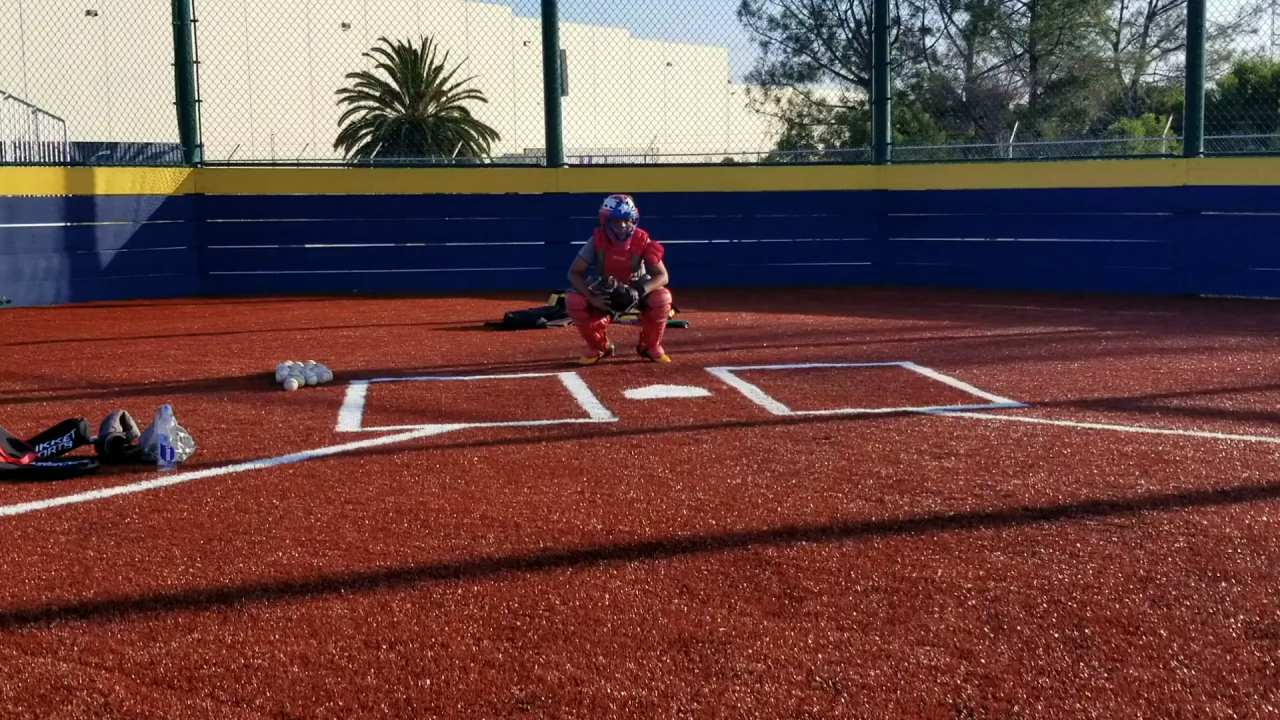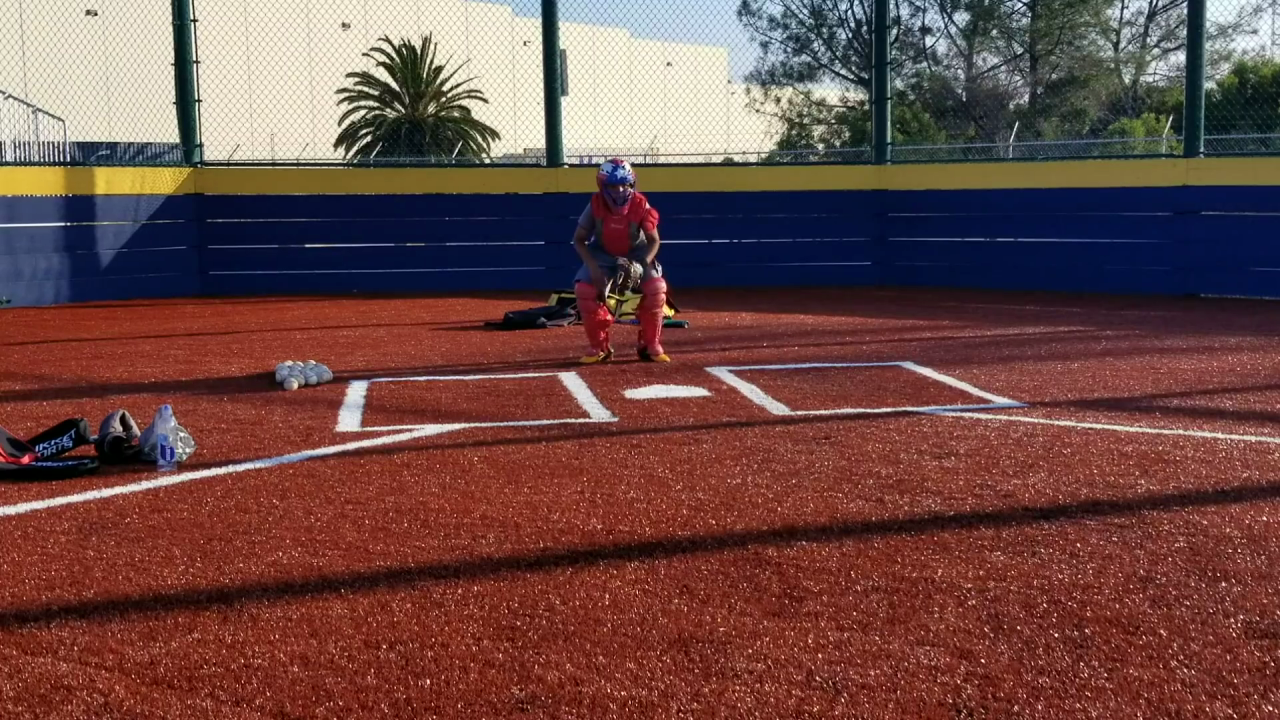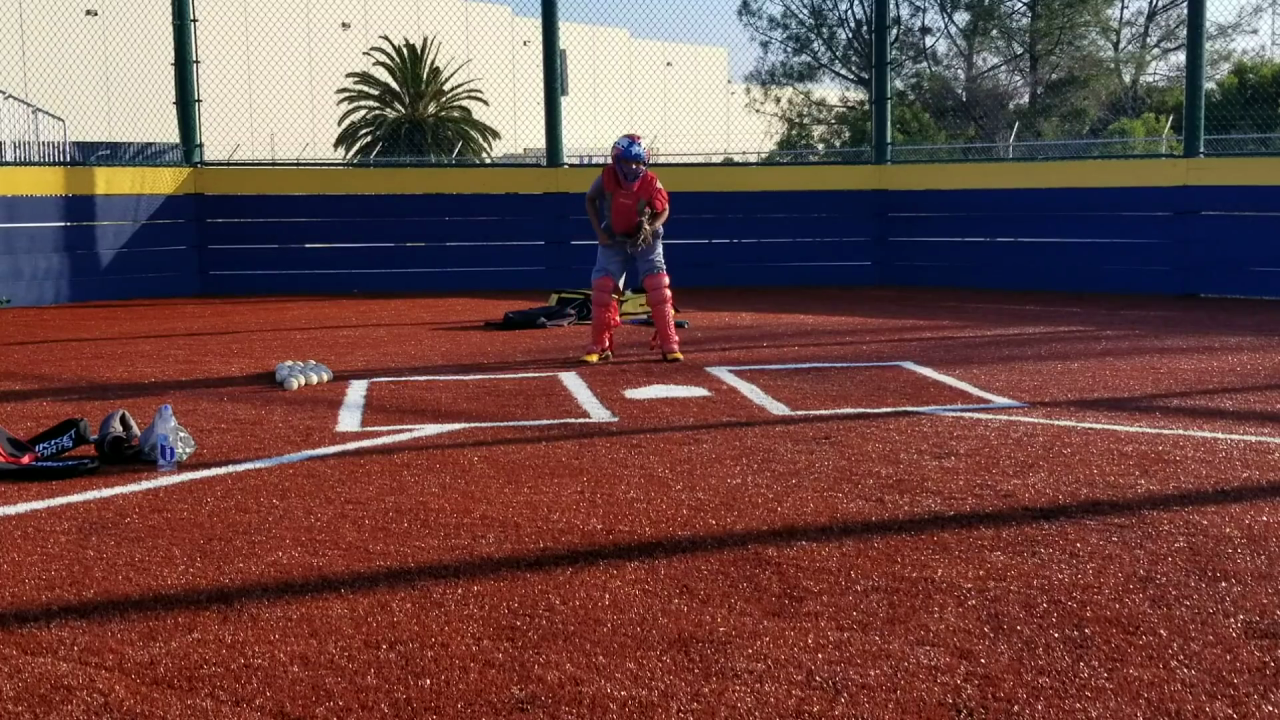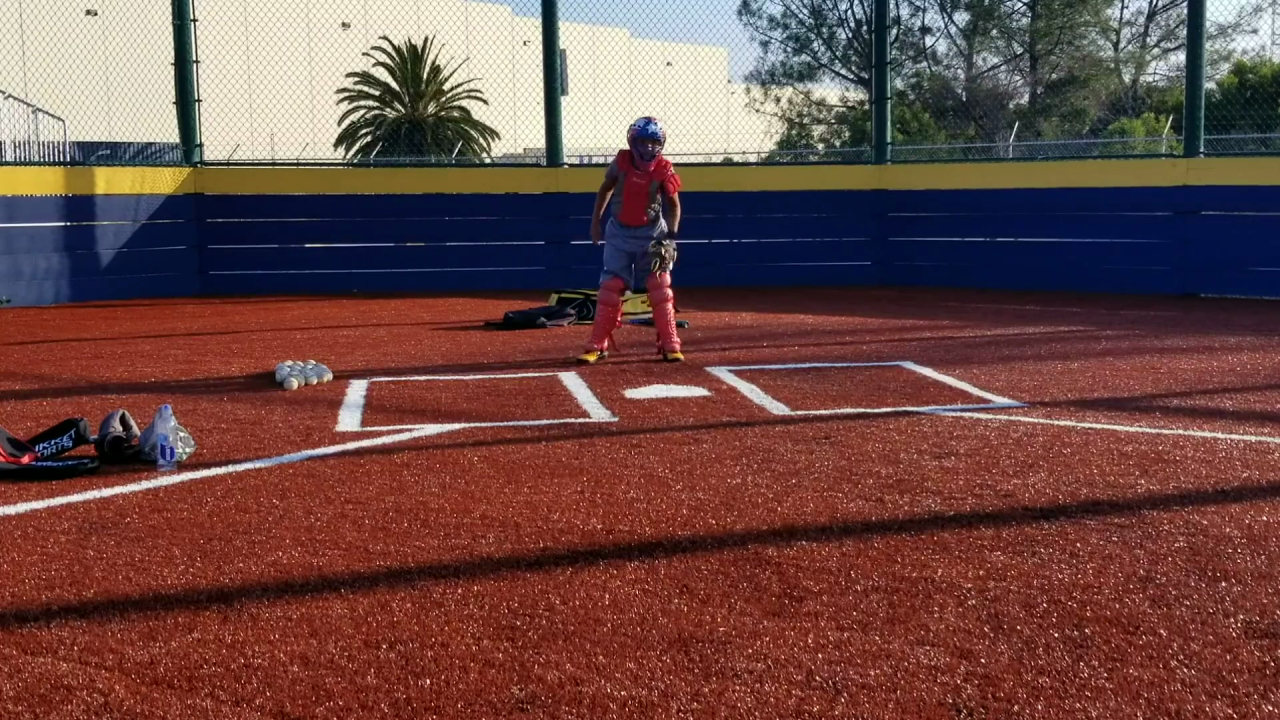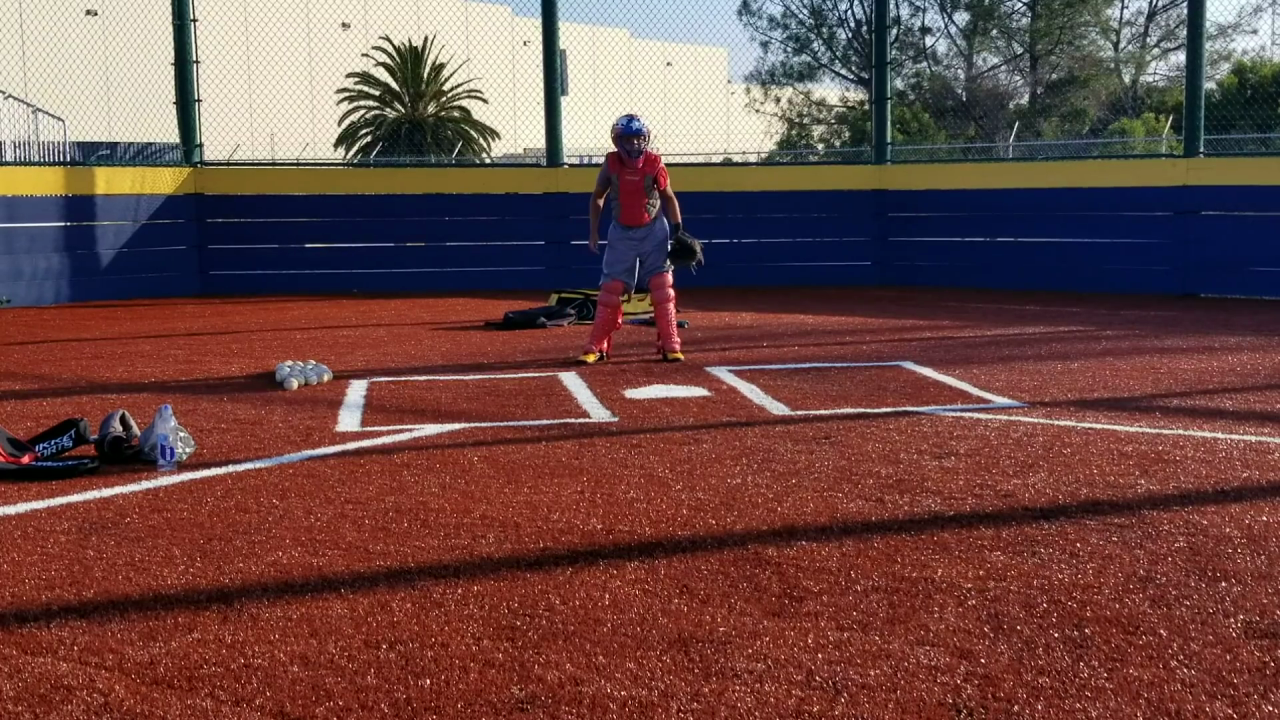
dt=0.5s
person 1, frame 1
left shoulder: (642, 241)
right shoulder: (597, 240)
left elbow: (662, 276)
right elbow: (574, 273)
left wrist: (640, 291)
right wrist: (591, 296)
left hip: (636, 286)
right hip: (603, 288)
left knee: (662, 299)
right knee: (574, 300)
left ankle: (651, 347)
right ankle: (599, 347)
person 1, frame 2
left shoulder: (641, 206)
right shoulder: (595, 206)
left elbow: (654, 240)
right elbow: (579, 239)
left wrist: (641, 266)
right wrist: (592, 267)
left hip: (636, 252)
right hip: (602, 254)
left knee: (656, 288)
right knee: (585, 290)
left ankle: (650, 346)
right ankle: (599, 348)
person 1, frame 3
left shoulder: (651, 184)
right shoulder: (606, 177)
left elbow: (663, 212)
right elbow: (590, 200)
left wrist: (650, 228)
right wrist: (599, 230)
left hip: (646, 238)
right hip: (614, 238)
left knee: (658, 287)
right knee: (603, 288)
left ankle: (669, 346)
right ankle: (599, 347)
person 1, frame 4
left shoulder: (664, 170)
right shoulder: (620, 162)
left elbow: (674, 205)
right elbow: (606, 189)
left wrist: (671, 237)
right wrist: (595, 221)
left hip: (651, 233)
right hip: (619, 232)
left knee: (660, 288)
right knee: (610, 287)
left ankle: (670, 346)
right ankle: (597, 346)
person 1, frame 5
left shoulder: (655, 164)
right shoulder: (611, 164)
left elbow: (668, 198)
right elbow: (598, 197)
left wrist: (678, 228)
right wrist: (594, 231)
left hip: (654, 232)
right hip: (622, 233)
left knee: (662, 287)
right knee: (611, 289)
left ankle: (670, 346)
right ankle: (596, 347)
